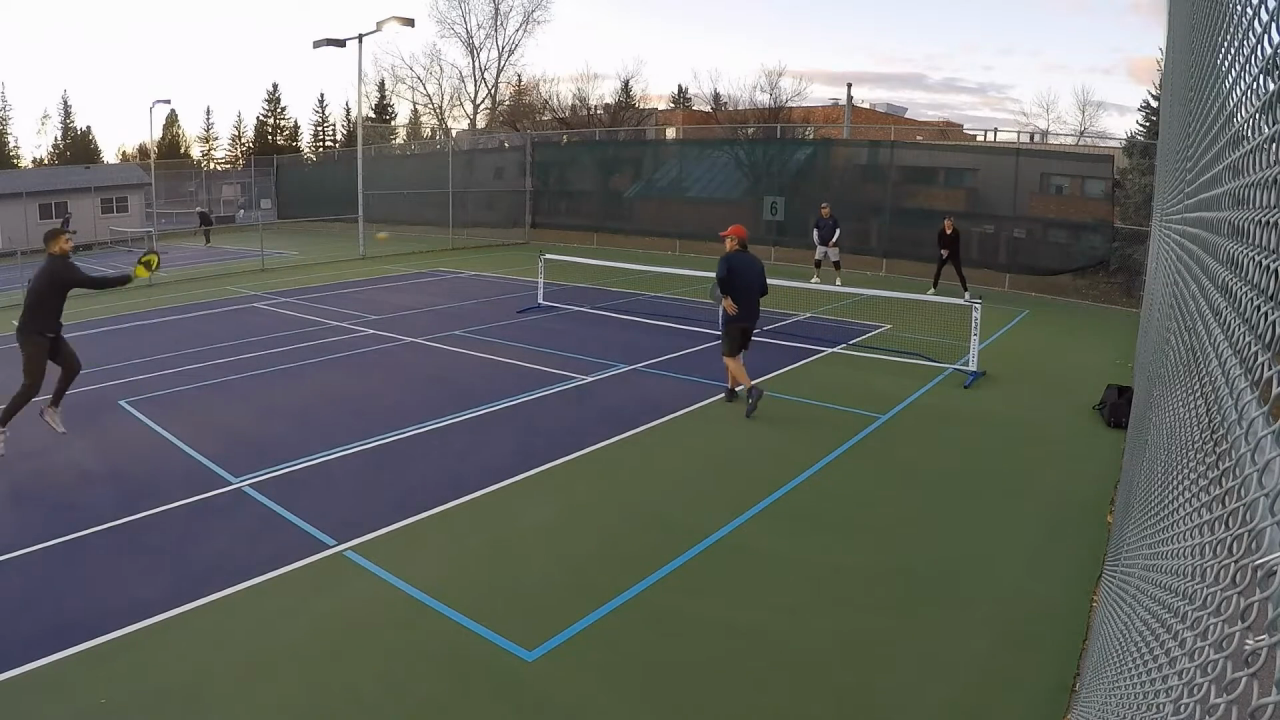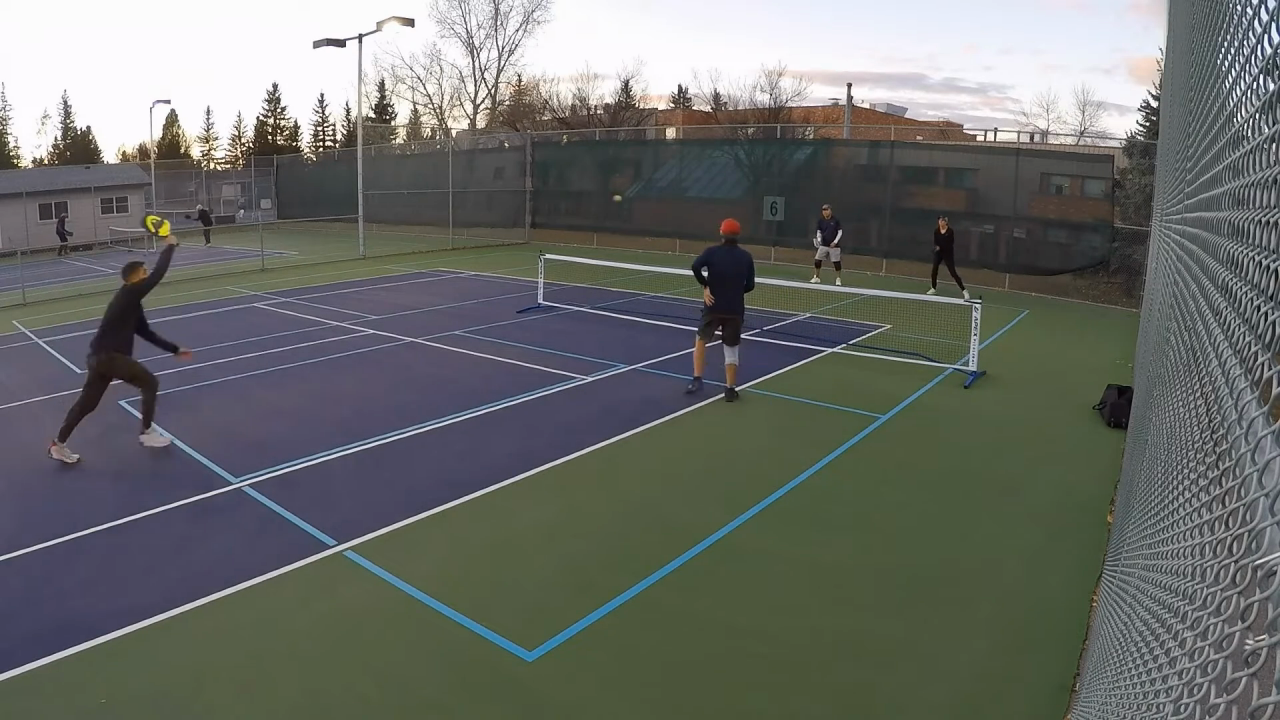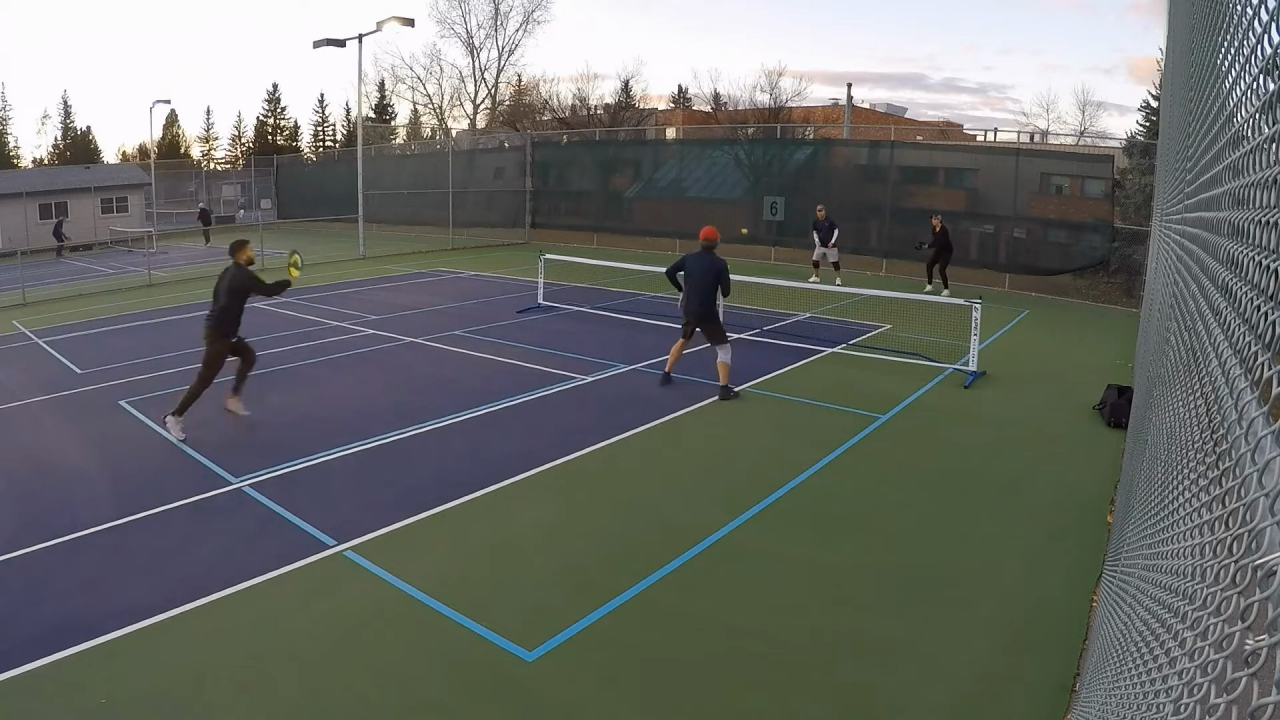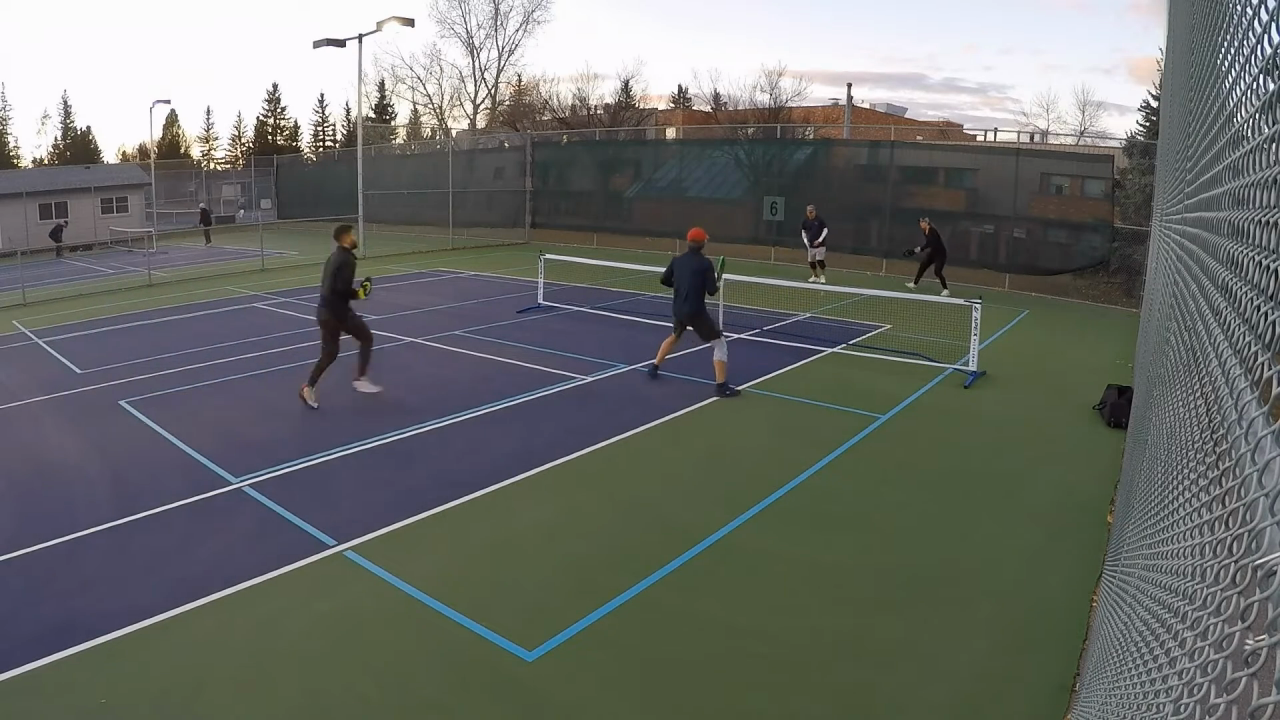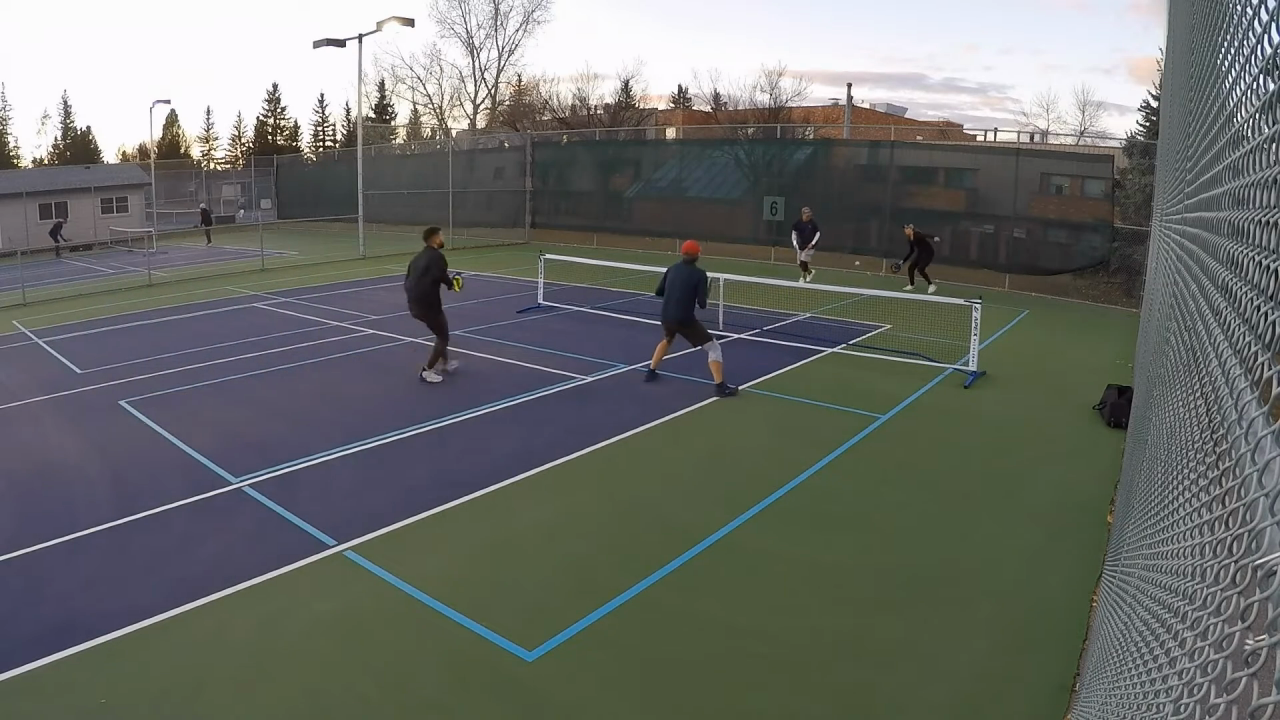
dt=0.3s
person 1, frame 1
left shoulder: (52, 266)
right shoulder: (61, 267)
left elbow: (34, 297)
right elbow: (93, 283)
right wrist: (128, 278)
left hip: (47, 330)
right hip: (34, 334)
left knee: (72, 366)
right knee: (31, 388)
left ankle: (52, 409)
person 1, frame 2
left shoulder: (133, 306)
right shoulder: (129, 294)
left elbow: (148, 334)
right elbow: (158, 275)
left wrist: (175, 349)
right wrist: (169, 246)
left hip: (101, 355)
right hip: (109, 356)
left knee: (87, 402)
right knee: (150, 383)
left ankle: (58, 446)
right ankle: (147, 434)
person 1, frame 3
left shoulder: (228, 274)
right shoulder: (243, 275)
right elbow: (268, 290)
right wrist: (287, 282)
left hip: (221, 331)
right hip: (220, 333)
left knee: (249, 356)
right knee: (205, 379)
left ankle: (234, 398)
right ankle: (174, 417)
person 1, frame 4
left shoulder: (335, 256)
right shoulder: (347, 260)
right elbow: (341, 287)
left wrist: (355, 289)
right wrist: (357, 293)
left hip: (325, 310)
right hip: (338, 311)
left knee: (329, 353)
right knee: (366, 338)
left ankle: (308, 389)
right ankle: (360, 379)
person 1, frame 5
left shoulder: (417, 258)
right shoulder: (437, 256)
left elbow: (408, 283)
right elbow: (439, 275)
right wrist: (450, 283)
left hip: (414, 304)
right hip: (429, 304)
left knee: (439, 332)
right knee: (443, 337)
left ankle: (443, 362)
right ankle: (427, 371)
person 2, frame 1
left shoulder: (728, 257)
right shoulder: (756, 261)
left elbow: (721, 277)
right elbow: (764, 290)
left wrist: (726, 297)
left hip: (733, 315)
right hip: (752, 316)
left knee: (730, 358)
right knee: (737, 354)
left ankle: (751, 390)
right ankle: (731, 390)
person 2, frame 2
left shoulder: (713, 251)
right shoulder: (746, 256)
left elbow: (696, 266)
right elbow: (750, 285)
left wrist: (705, 286)
left hip: (713, 307)
right hip: (735, 310)
left knee: (701, 342)
right knee: (731, 349)
left ankle: (697, 379)
right ankle: (730, 389)
person 2, frame 3
left shoulder: (689, 258)
right shoulder: (720, 263)
left elbow: (669, 272)
right elbow: (726, 292)
left wrist: (681, 290)
right wrist: (719, 291)
left hip: (689, 310)
right hip: (707, 313)
left knee: (683, 341)
right knee: (723, 348)
left ankle: (666, 374)
right ankle: (725, 388)
person 2, frame 4
left shoulder: (677, 260)
right shoulder: (706, 263)
left elbow: (664, 280)
right elbow: (711, 291)
right wrist: (715, 285)
left hip: (678, 311)
right hip: (696, 312)
left knee: (674, 337)
right knee: (720, 345)
left ankle: (654, 367)
right ankle: (721, 386)
person 2, frame 5
left shoulder: (672, 269)
right shoulder: (700, 274)
left elbow: (659, 292)
right elbow: (702, 303)
right wrist: (703, 302)
left hip: (666, 317)
right hip: (684, 319)
left knee: (667, 340)
right knee: (713, 348)
left ankle: (651, 371)
right ankle: (720, 386)
